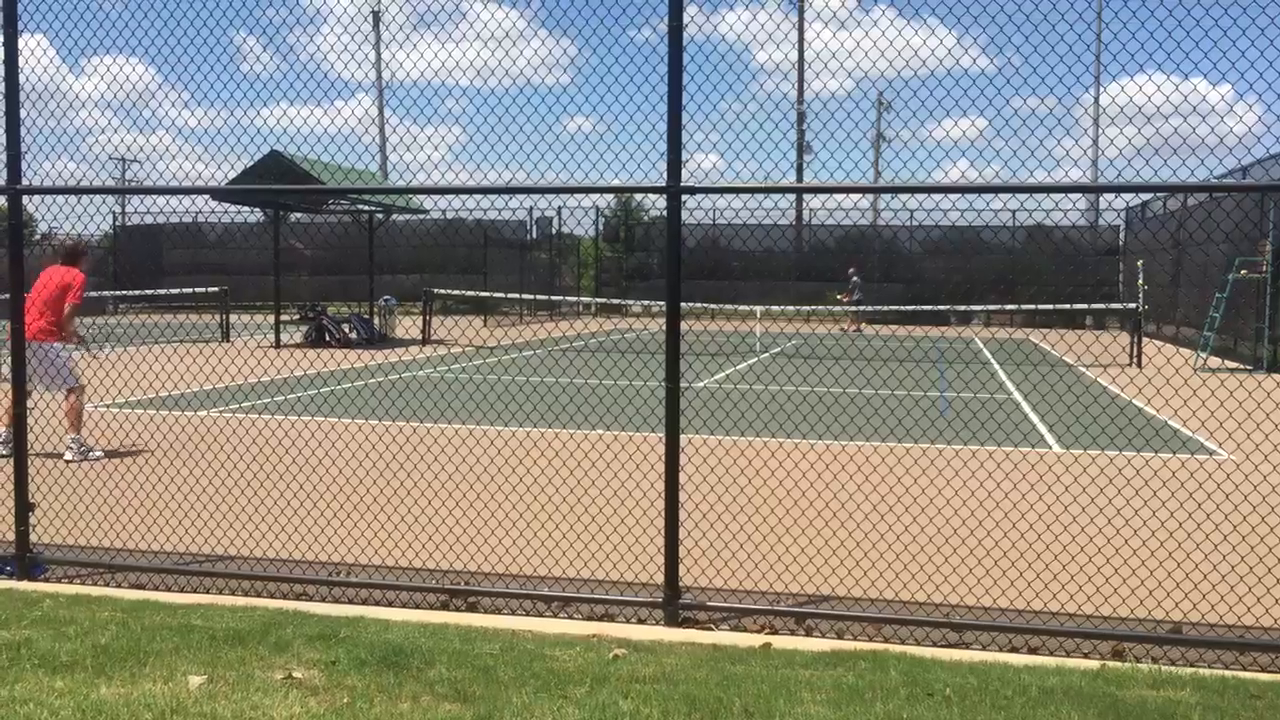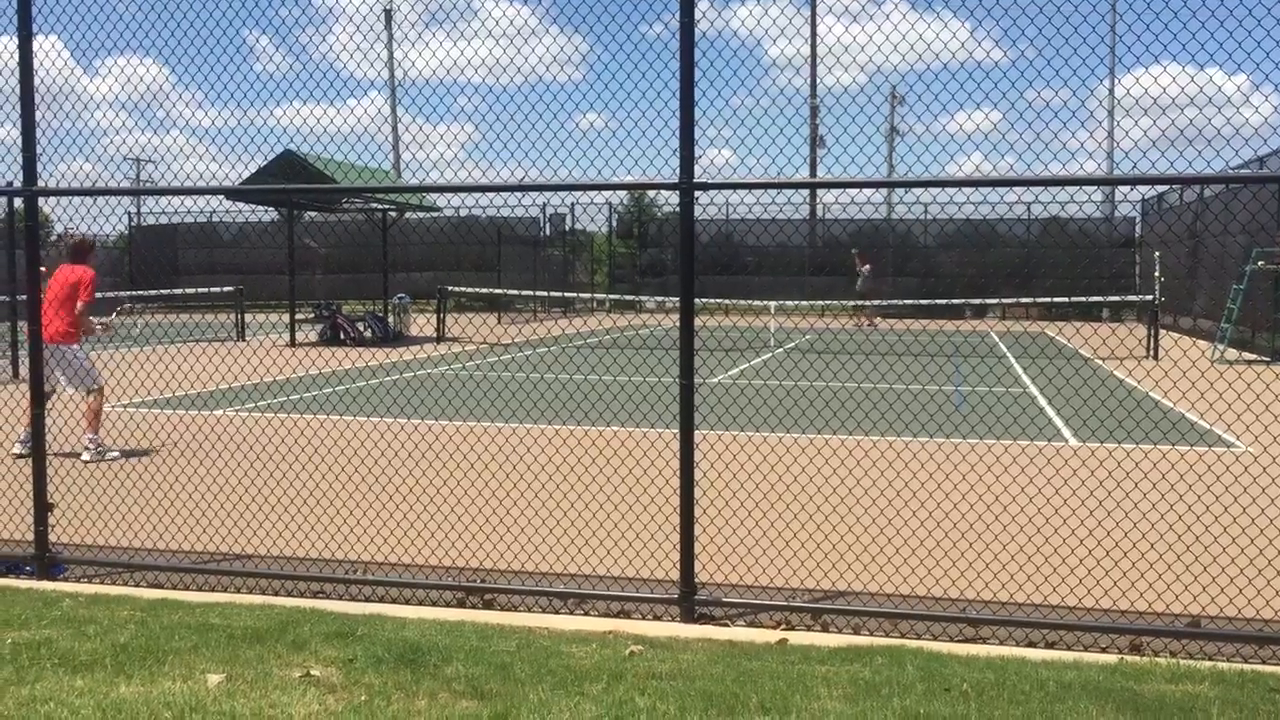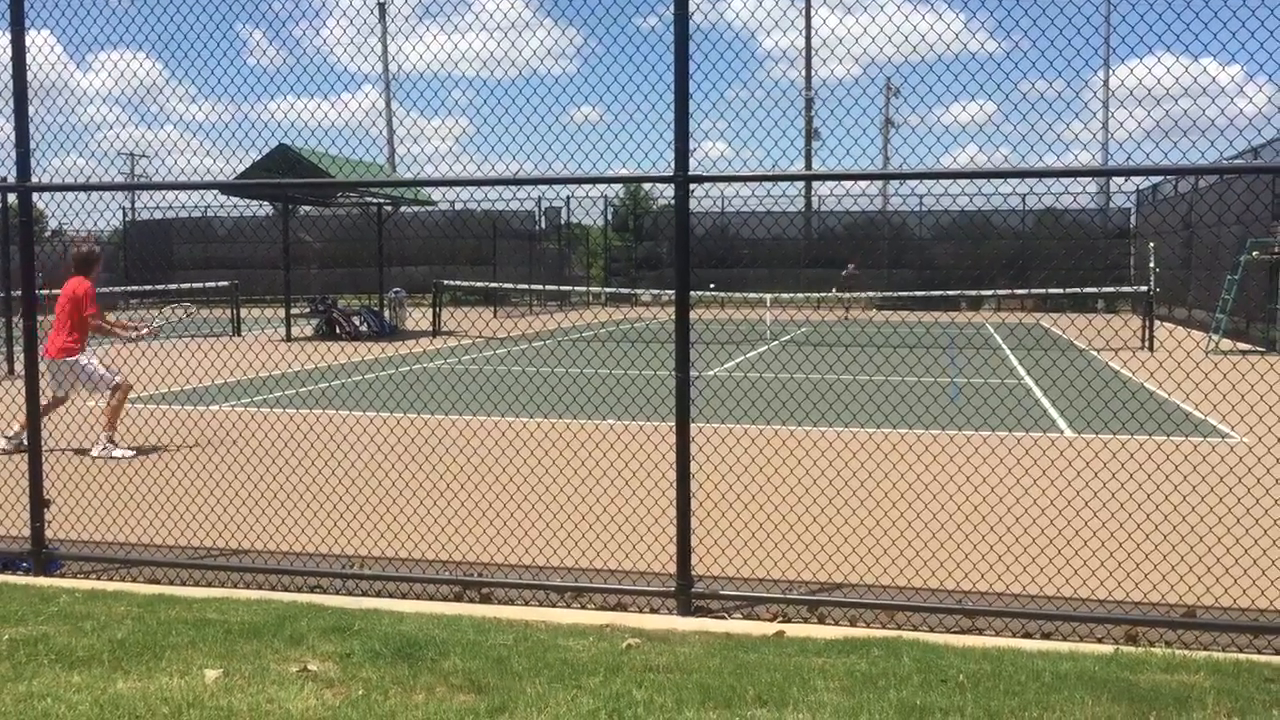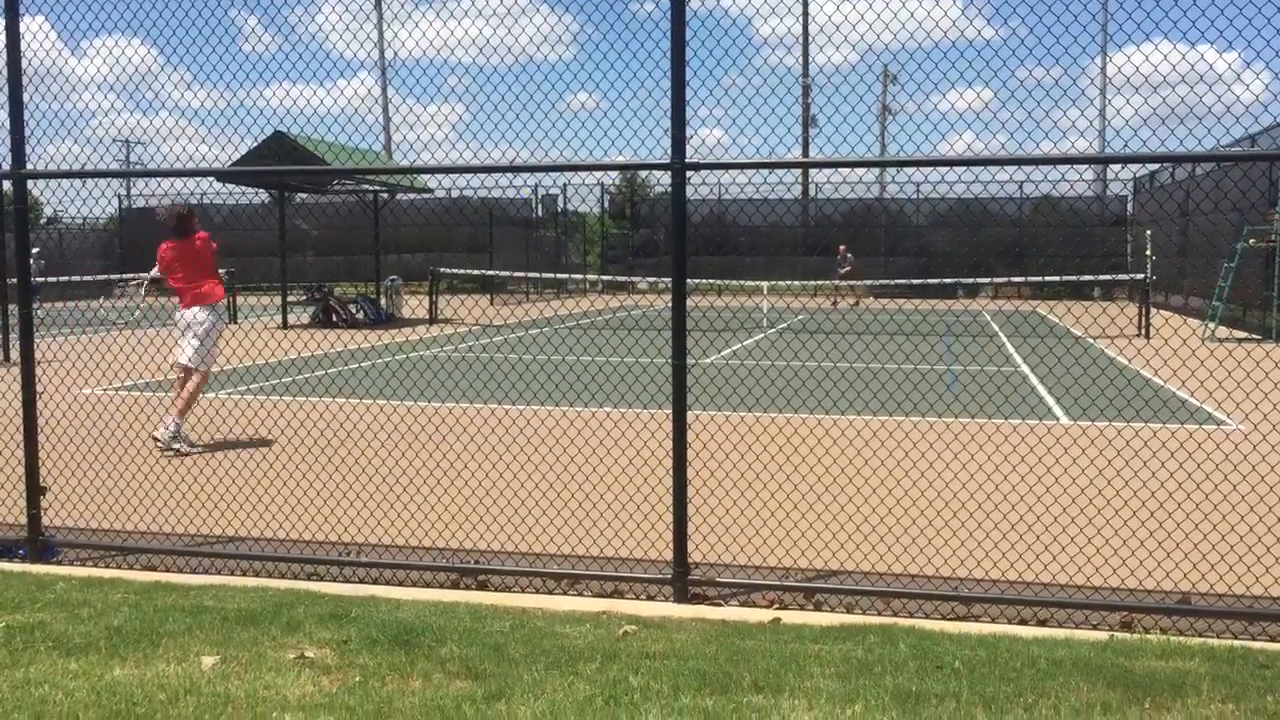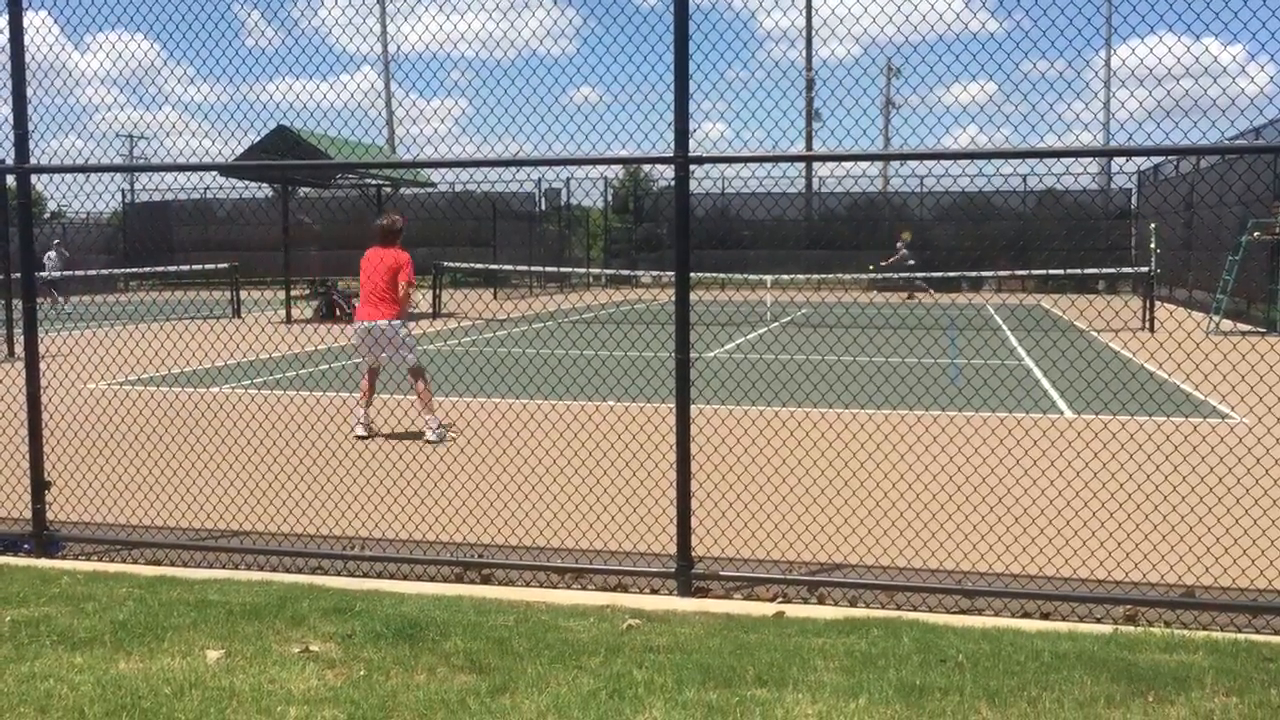
dt=1s
person 1, frame 1
left shoulder: (49, 271)
right shoulder: (77, 277)
right elbow: (67, 314)
left wrist: (68, 333)
right wrist: (70, 334)
left hip: (23, 335)
right hip: (44, 339)
right knee: (74, 387)
right ankle: (75, 446)
person 1, frame 2
left shoulder: (61, 270)
right shoulder: (87, 274)
right elbow: (80, 311)
left wrist: (89, 323)
right wrist: (89, 328)
left hip: (43, 337)
right hip: (64, 341)
left knee: (44, 390)
right knee: (95, 388)
left ankle: (24, 441)
right ankle: (92, 446)
person 1, frame 3
left shoulder: (76, 285)
right shoulder: (85, 287)
left elbow: (101, 317)
right elbow: (95, 325)
left wrist: (132, 326)
right wrist: (127, 335)
left hip: (57, 353)
right hip: (71, 355)
left knee: (57, 399)
right knee: (121, 388)
right ankle: (104, 444)
person 1, frame 4
left shoulder: (164, 250)
right shoulder: (203, 239)
left elbow: (165, 278)
left hip: (186, 312)
right hip: (207, 310)
left knee: (186, 371)
right knee: (200, 373)
left ankle: (171, 429)
right ankle: (170, 427)
person 1, frame 5
left shoulder: (367, 255)
right shoulder: (401, 257)
right elbow: (404, 292)
right wrist: (403, 314)
left hip: (361, 322)
right hip: (388, 321)
left knee: (371, 368)
right knee: (417, 371)
left ankle: (362, 421)
right ankle: (432, 427)
